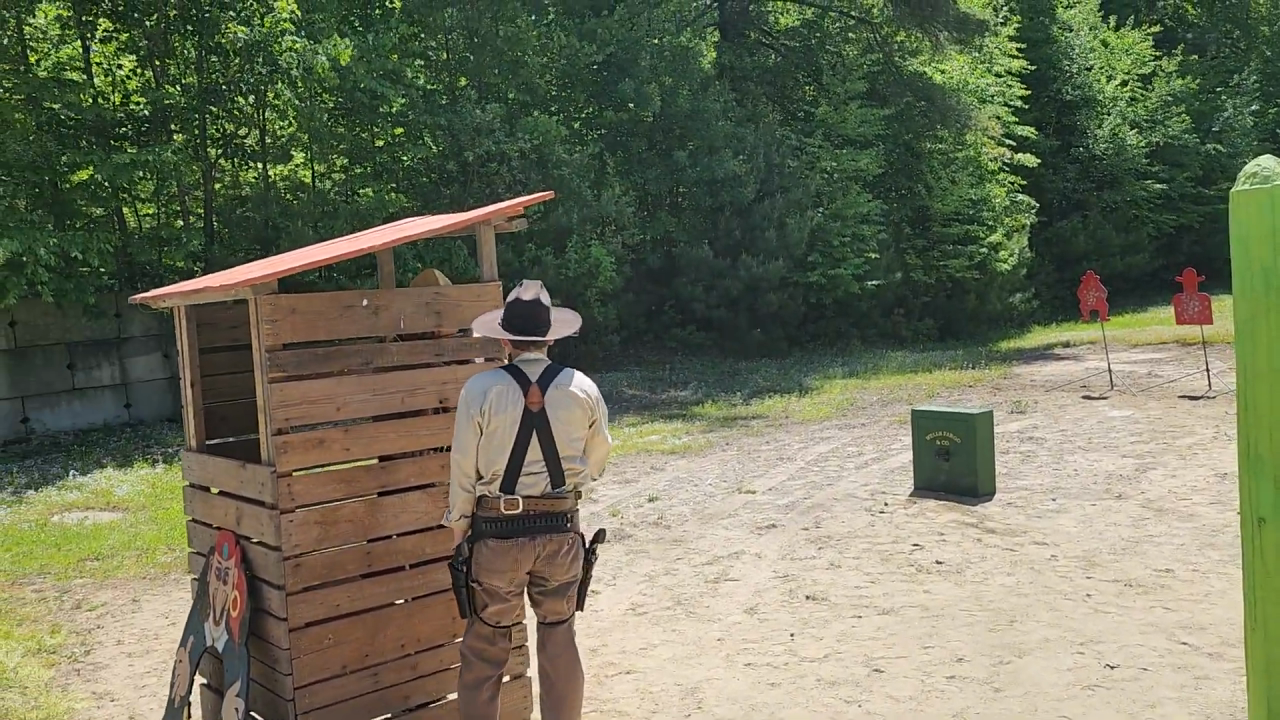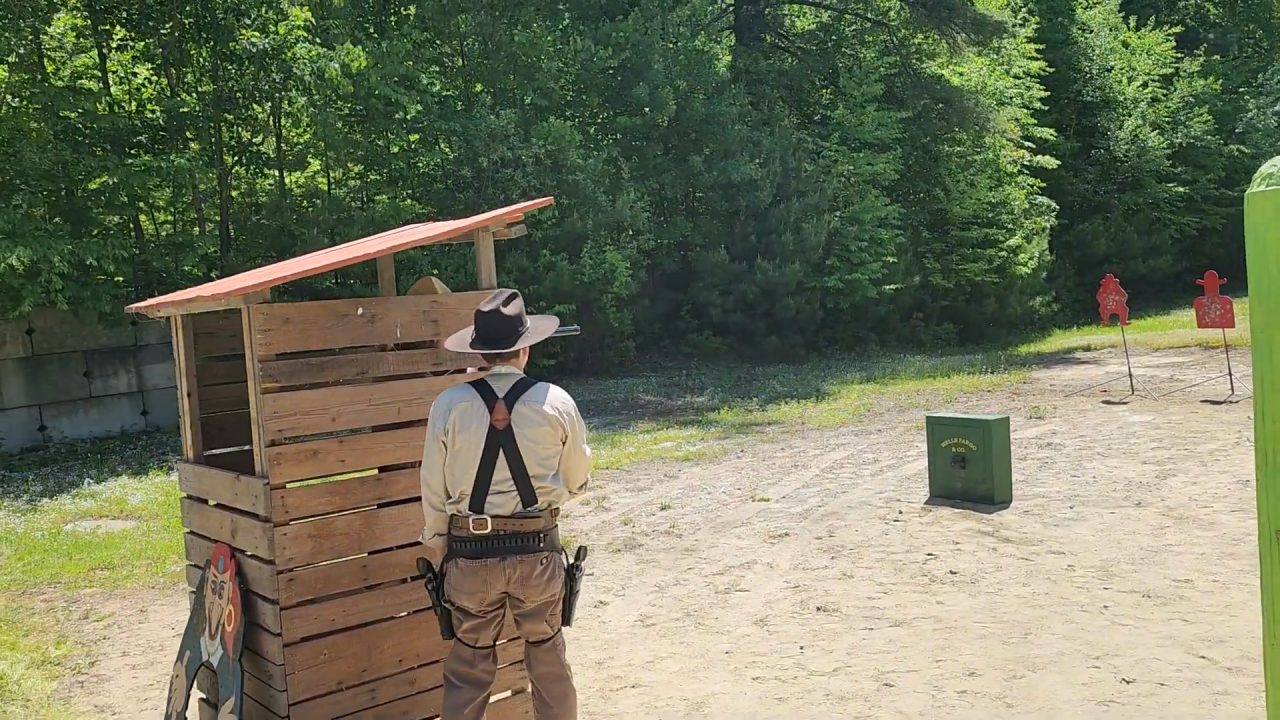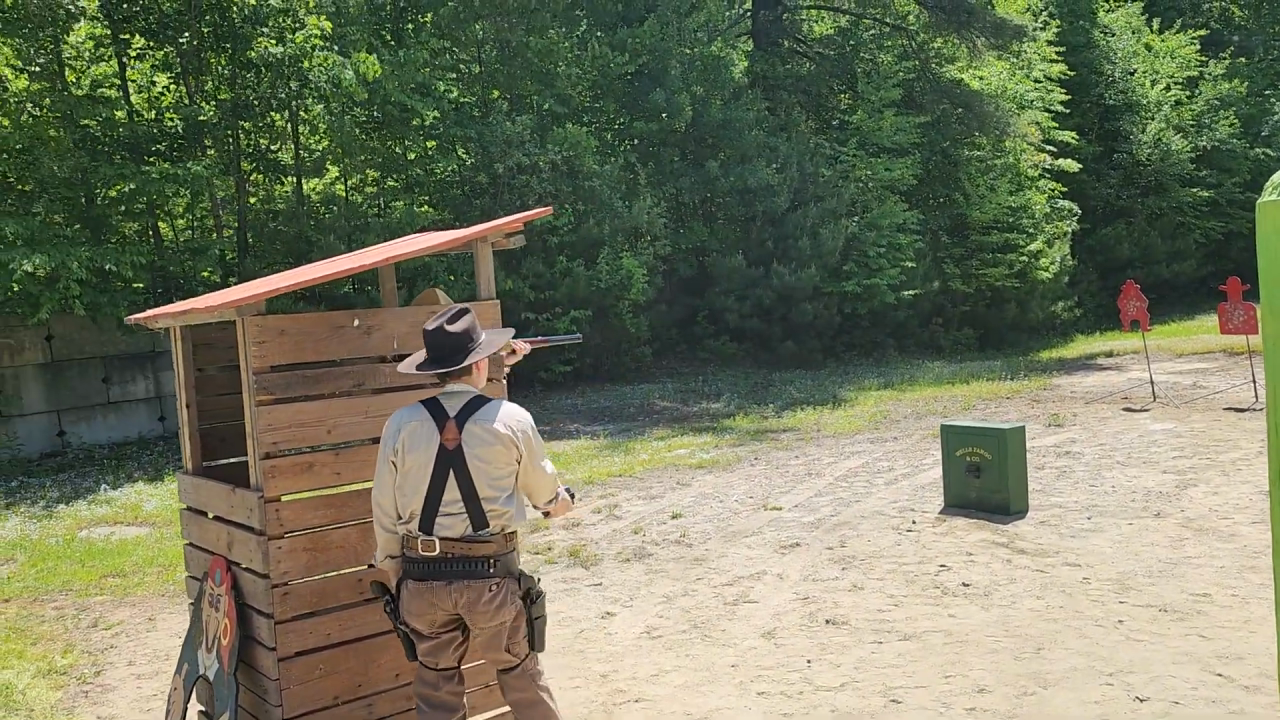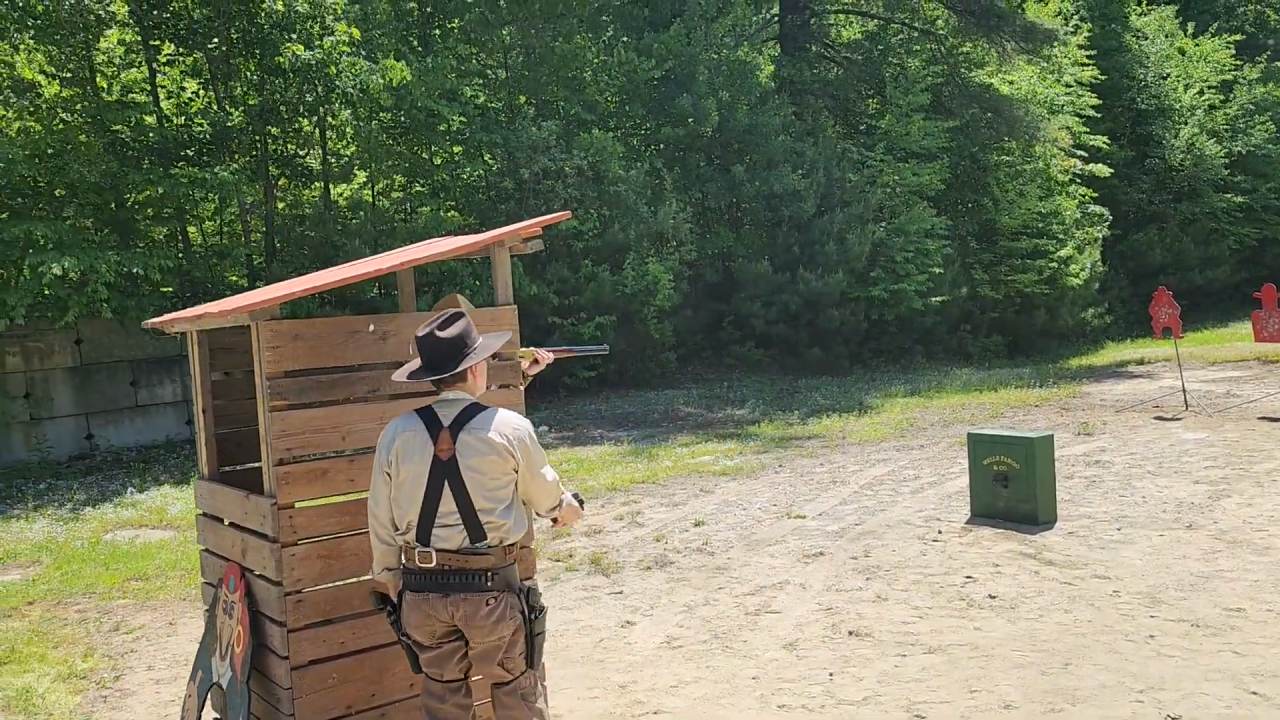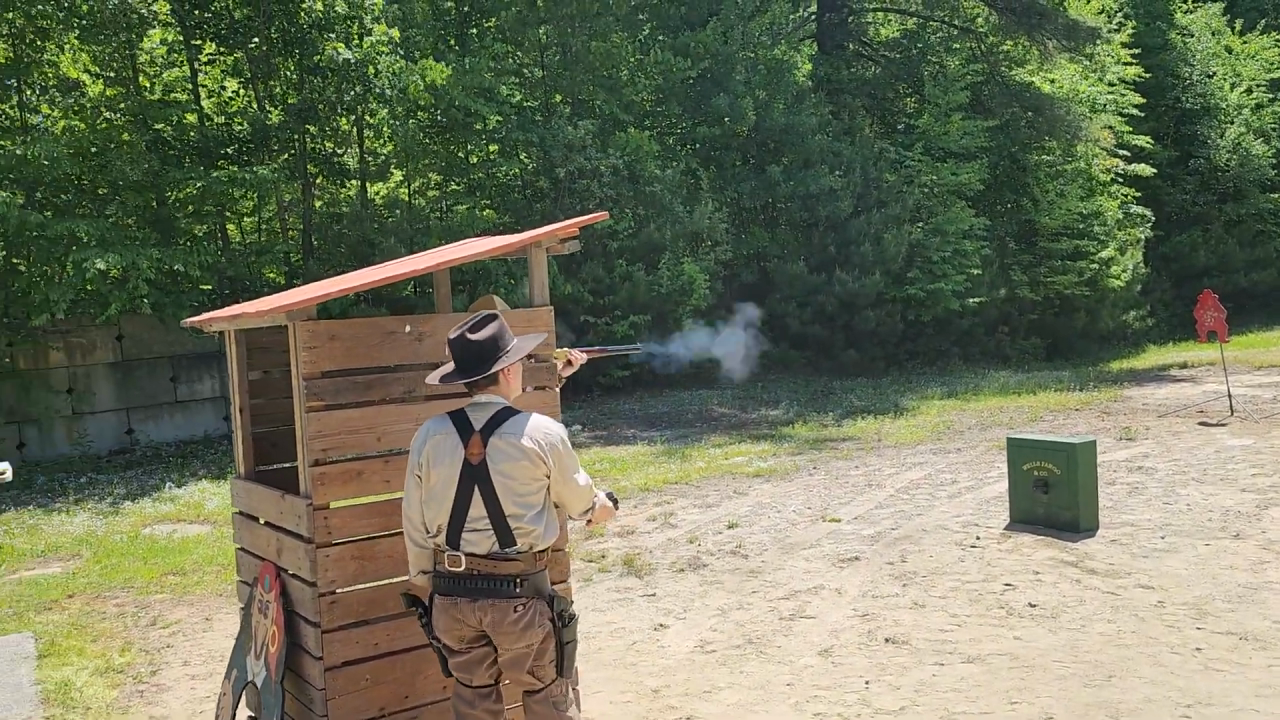
dt=0.3s
person 1, frame 1
left shoulder: (481, 389)
right shoulder: (582, 388)
left elbow: (463, 469)
right elbow: (597, 462)
left wrist: (459, 526)
left hip: (497, 532)
right hip: (559, 531)
left knee: (484, 649)
right knee: (559, 640)
person 1, frame 2
left shoulder: (449, 404)
right shoulder: (555, 401)
left elbow: (433, 486)
right elbow: (577, 476)
left wrist: (436, 543)
right wrist: (566, 490)
left hip: (470, 553)
right hip: (536, 550)
left knee: (468, 672)
right knee: (547, 657)
person 1, frame 3
left shoulder: (401, 423)
right shoulder: (512, 419)
left elbow: (385, 507)
right elbow: (544, 490)
left wrist: (392, 565)
right wrist: (559, 502)
left hip: (424, 578)
right hip: (491, 575)
right knee: (522, 677)
person 1, frame 4
left shoulder: (397, 433)
right shoulder: (510, 428)
left elbow: (382, 520)
right elbow: (545, 496)
left wrist: (390, 581)
right wrist: (567, 508)
left hip: (424, 588)
right hip: (491, 587)
person 1, frame 5
left shoulder: (430, 435)
right shoulder: (542, 433)
left elbow: (415, 524)
right elbow: (580, 501)
left wrist: (426, 584)
right wrist: (602, 508)
left hip: (453, 594)
right hip: (520, 593)
